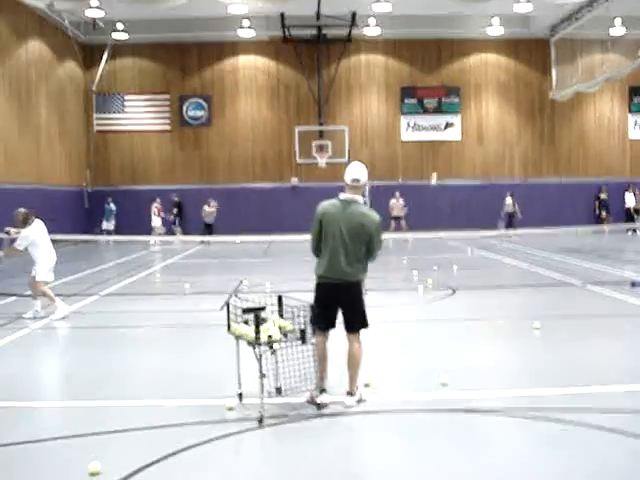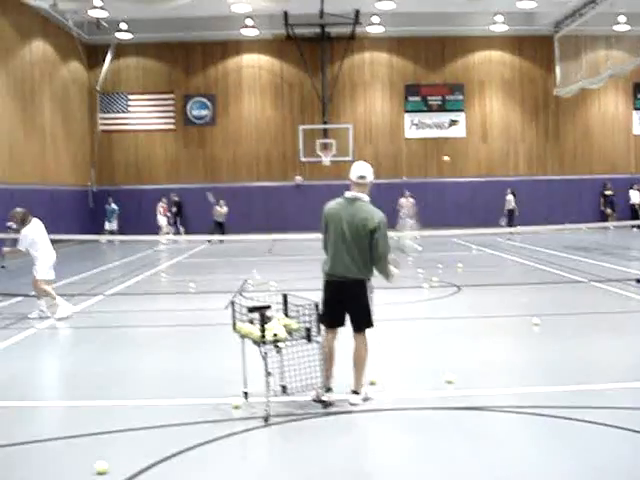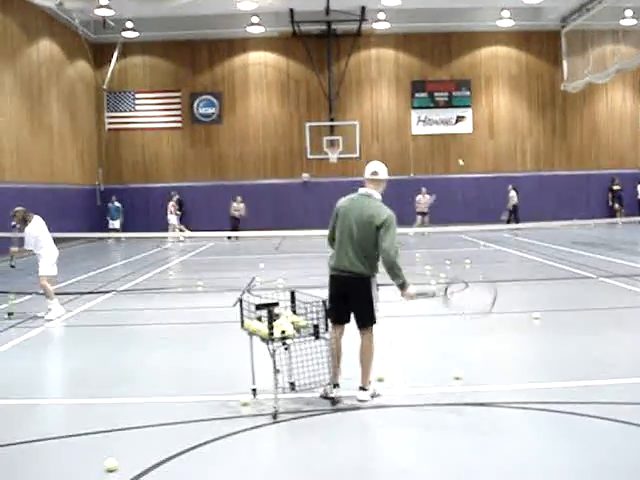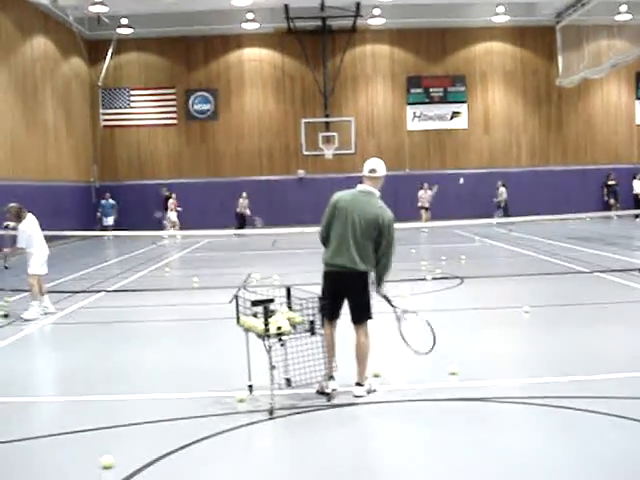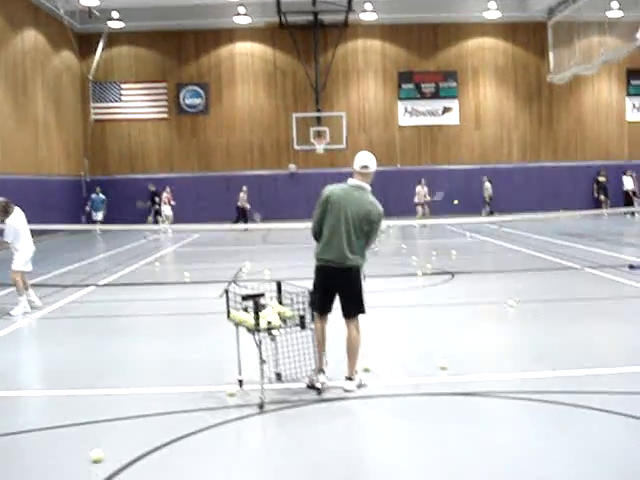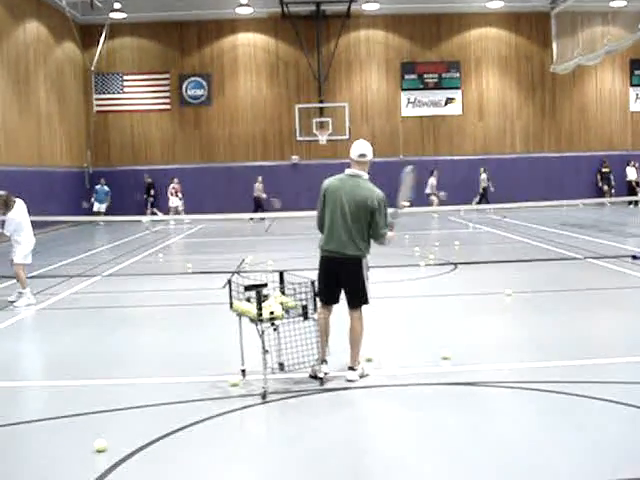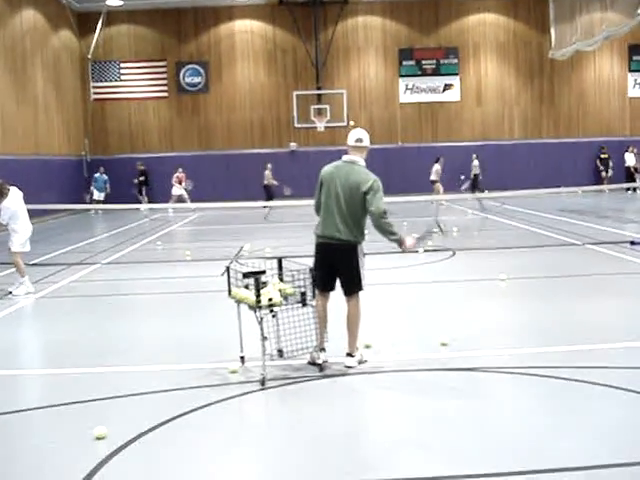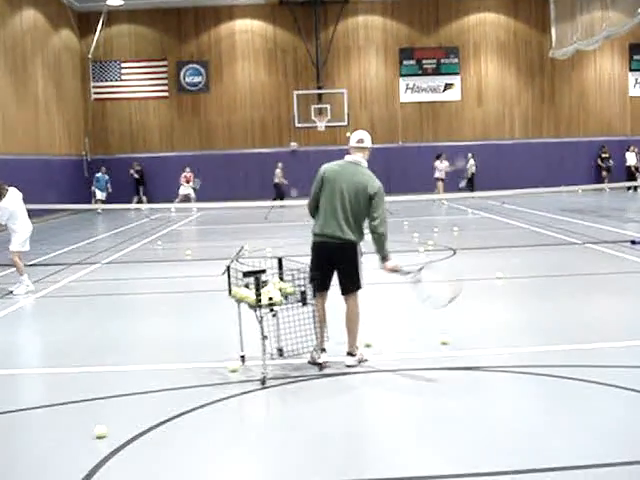
dt=0.2s
person 1, frame 1
left shoulder: (323, 209)
right shoulder: (372, 218)
left elbow: (315, 247)
right elbow: (372, 255)
left hip: (325, 281)
right hip: (352, 283)
left knee: (321, 335)
right knee: (354, 337)
left ankle: (320, 390)
right ankle: (352, 392)
person 1, frame 2
left shoulder: (330, 208)
right shoulder: (376, 216)
left elbow: (327, 245)
right elbow: (380, 256)
right wrist: (387, 272)
left hip: (332, 279)
right hip: (358, 281)
left knee: (330, 333)
right knee: (360, 335)
left ankle: (326, 388)
right ankle: (357, 390)
person 1, frame 3
left shoulder: (342, 203)
right shoulder: (385, 214)
left elbow: (331, 240)
right elbow: (388, 254)
right wrist: (402, 284)
left hip: (337, 274)
right hip: (362, 277)
left knee: (336, 329)
right knee: (366, 331)
left ankle: (334, 384)
right ankle: (365, 387)
person 1, frame 4
left shoulder: (339, 198)
right shoulder: (384, 214)
left elbow: (323, 234)
right elbow: (384, 254)
right wrist: (379, 282)
left hip: (332, 270)
right hip: (359, 273)
left knee: (329, 324)
right knee: (361, 327)
left ankle: (329, 379)
right ankle: (361, 382)
person 1, frame 5
left shoulder: (330, 192)
right shoulder: (375, 208)
left elbow: (315, 228)
right elbow: (367, 243)
left hip: (324, 265)
right hip: (351, 268)
left knee: (320, 318)
right knee: (352, 322)
left ankle: (319, 372)
right ankle: (351, 377)
person 1, frame 6
left shoulder: (329, 184)
right shoulder: (375, 195)
left elbow: (320, 222)
right elbow: (378, 234)
right wrist: (387, 237)
left hip: (328, 255)
right hip: (354, 258)
left knee: (324, 308)
right knee: (355, 312)
left ankle: (322, 362)
right ankle: (354, 367)
person 1, frame 7
left shoulder: (326, 171)
right shoulder: (369, 180)
left elbow: (317, 207)
right elbow: (379, 217)
right wrist: (400, 240)
left hip: (323, 242)
right hip: (349, 244)
left knee: (321, 296)
right knee: (352, 298)
left ankle: (320, 350)
right ankle: (352, 353)
person 1, frame 8
left shoulder: (327, 169)
right shoulder: (372, 183)
left elbow: (312, 205)
right elbow: (377, 224)
right wrist: (384, 257)
left hip: (321, 241)
right hip: (348, 244)
left knee: (319, 296)
right knee: (351, 297)
left ankle: (319, 350)
right ankle: (352, 352)
